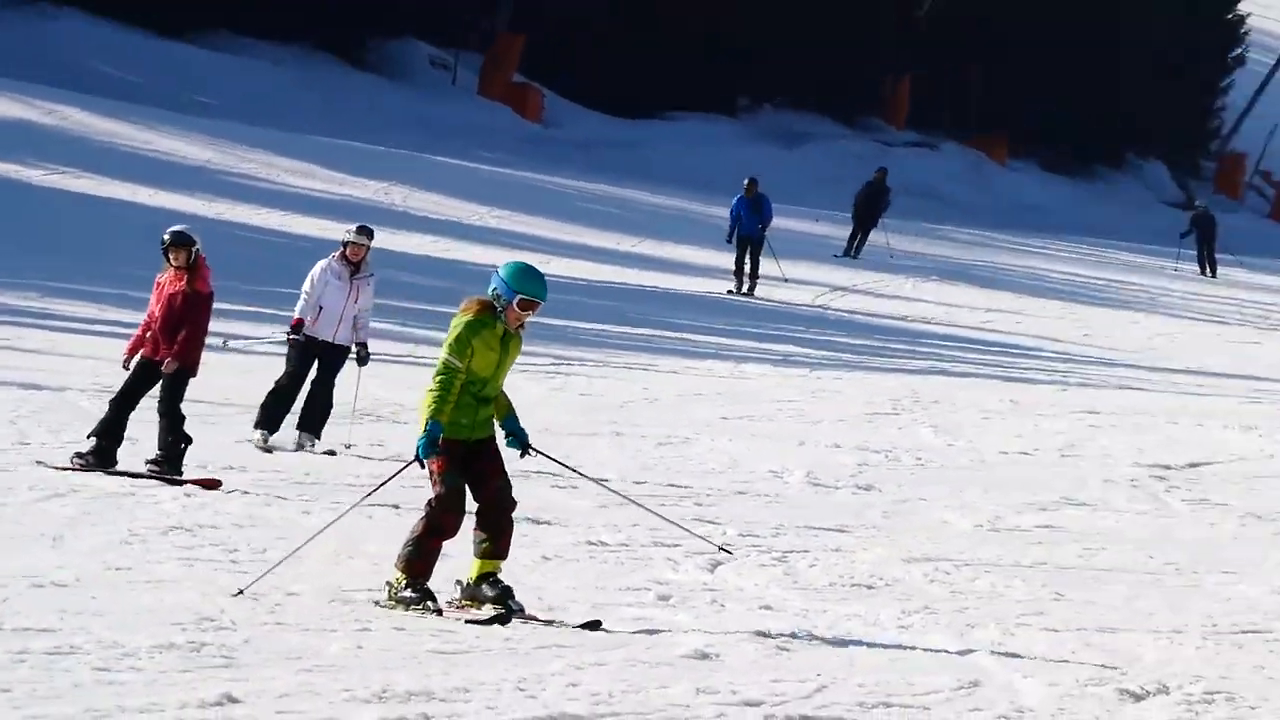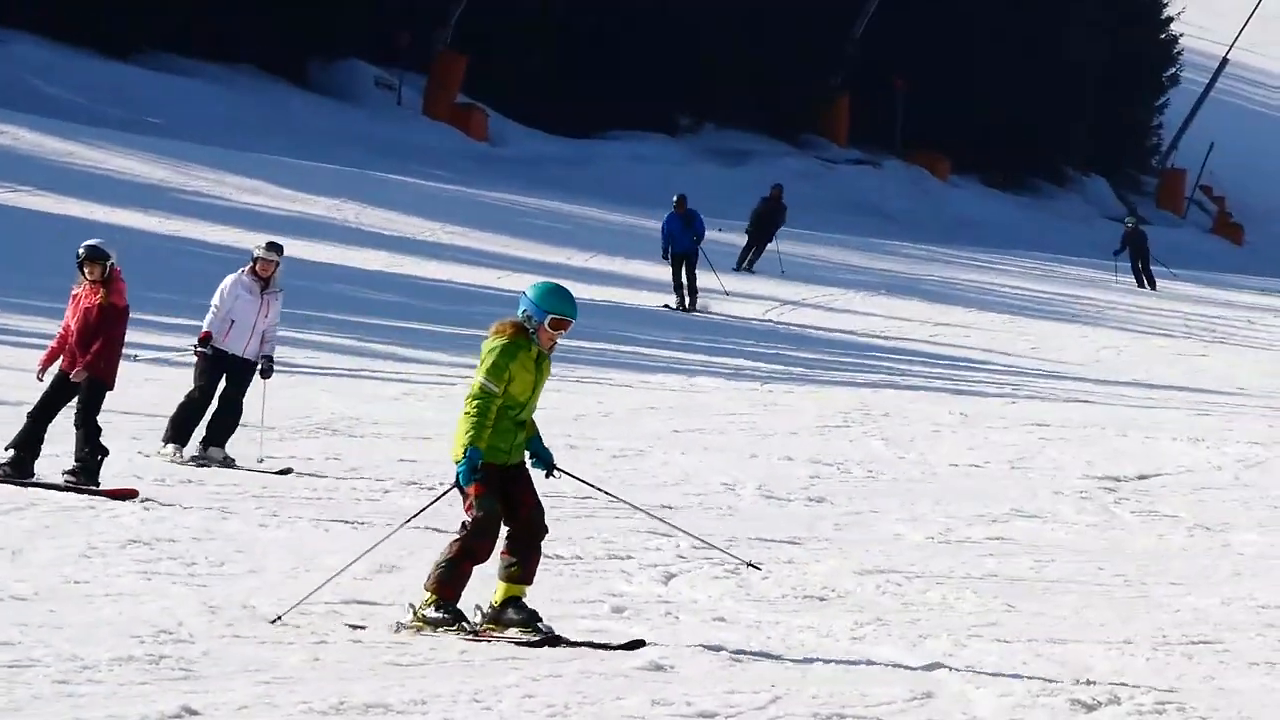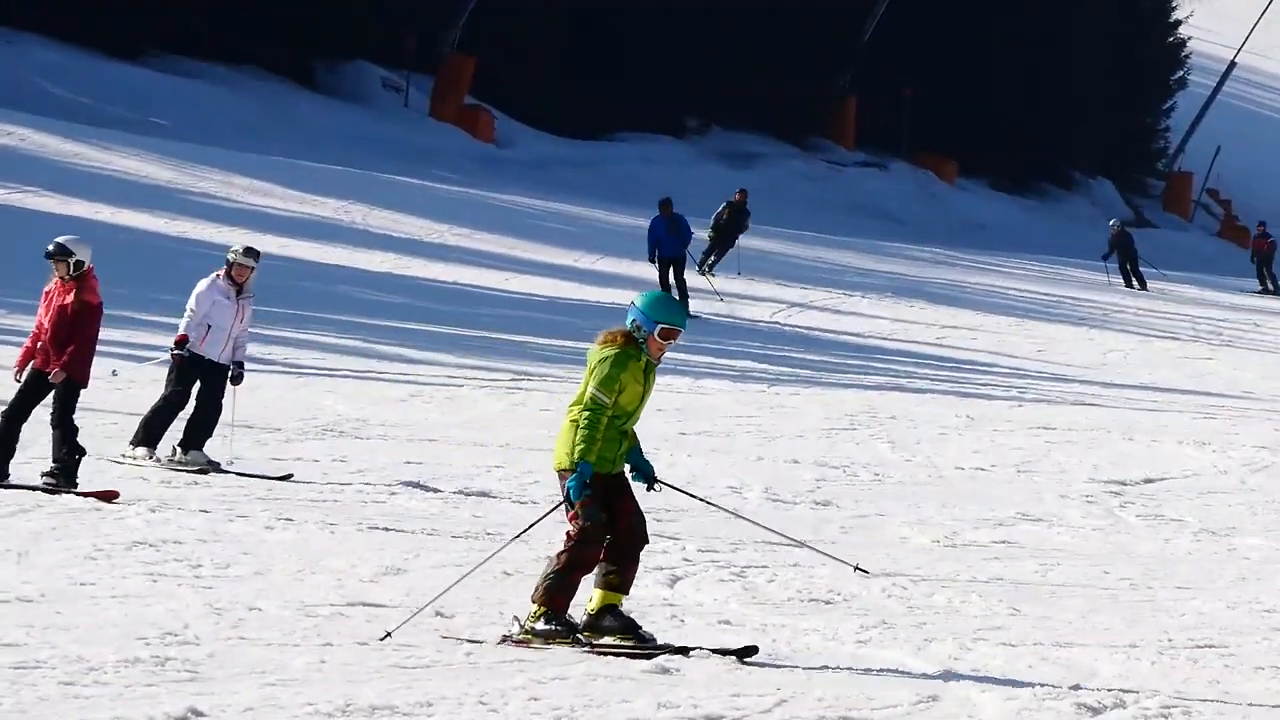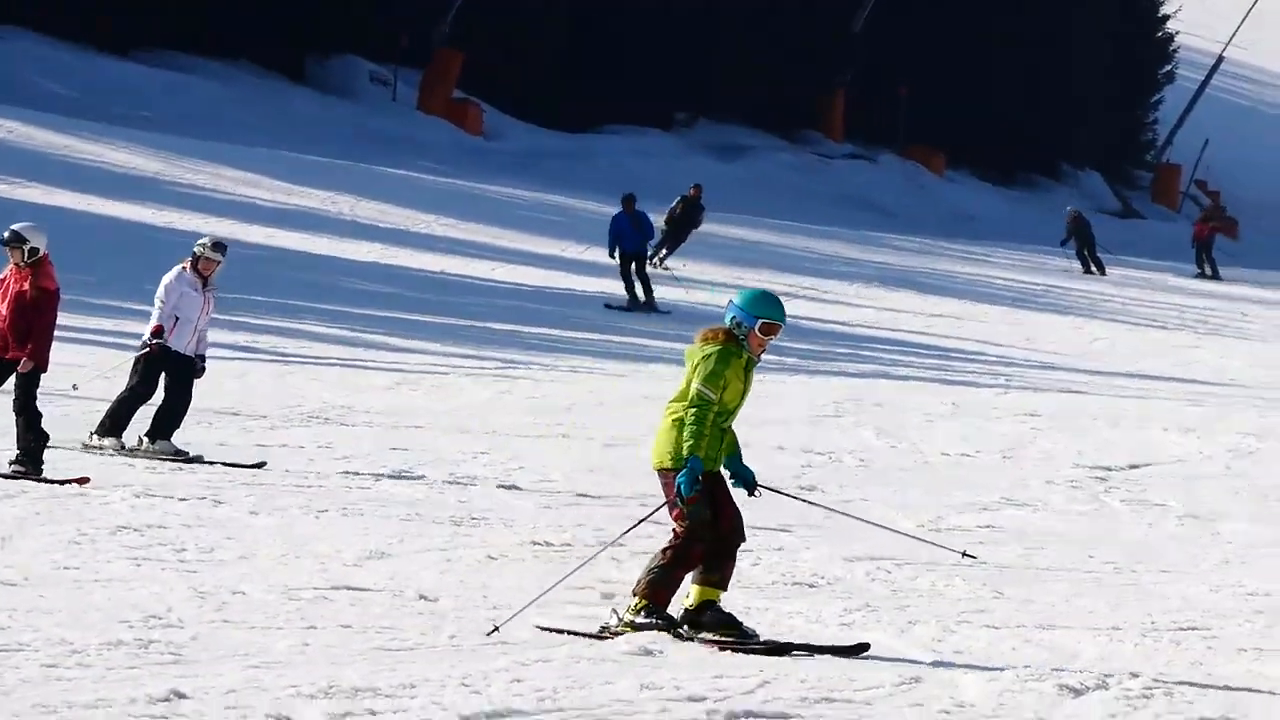
dt=0.2s
person 1, frame 1
left shoulder: (512, 338)
right shoulder: (469, 327)
right elbow: (445, 380)
left wrist: (509, 422)
right wrist: (433, 428)
left hip: (480, 430)
right hip: (445, 430)
left knee: (498, 500)
right knee: (448, 503)
left ankle: (484, 579)
right ankle: (407, 580)
person 1, frame 2
left shoulder: (540, 357)
right shoulder: (505, 350)
right elbow: (483, 403)
left wrist: (534, 443)
right wrist: (472, 454)
left hip: (508, 455)
right hip: (479, 452)
left knee: (531, 523)
right knee: (483, 526)
left ankle: (507, 603)
right ankle: (435, 601)
person 1, frame 3
left shoulder: (644, 365)
right shoulder: (615, 360)
right elbow: (592, 415)
left wrist: (635, 455)
right wrist: (583, 467)
left hip: (607, 463)
right hip: (581, 460)
left knee: (630, 531)
right knee: (588, 535)
left ankle: (604, 611)
right ankle: (543, 614)
person 1, frame 4
left shoulder: (740, 362)
right shoulder: (718, 356)
right elbow: (698, 411)
left wrist: (734, 461)
right wrist: (692, 463)
left hip: (702, 461)
right hip: (680, 457)
left knee: (729, 528)
right knee: (693, 532)
left ankle: (703, 607)
right ankle: (644, 608)
person 2, frame 1
left shoulder: (198, 287)
right shoulder: (163, 280)
left elbow: (194, 328)
right elbow: (151, 318)
left wrist: (176, 355)
right wrist: (133, 347)
left hip: (180, 358)
right hip: (153, 353)
left knee: (168, 407)
right knee: (123, 399)
left ankle: (168, 458)
right ankle: (102, 450)
person 2, frame 2
left shoulder: (114, 301)
right shoulder: (79, 293)
left elbow: (108, 341)
right elbow: (66, 330)
left wrist: (87, 365)
right wrist: (47, 359)
left hip: (97, 371)
right hip: (71, 366)
left knee: (85, 419)
right knee: (41, 412)
left ankle: (85, 469)
right ankle: (20, 461)
person 2, frame 3
left shoulder: (87, 298)
right shoulder: (51, 290)
left elbow: (84, 340)
right elbow: (39, 328)
left wrist: (65, 366)
right wrist: (23, 359)
left hip: (69, 370)
right hip: (42, 364)
left knee: (61, 419)
left ankle: (64, 471)
person 2, frame 4
left shoulder: (44, 284)
left elbow: (44, 325)
left wrist: (32, 356)
left hip: (27, 355)
left knee: (24, 406)
left ankle: (28, 458)
person 3, frame 1
left shoulder: (367, 279)
right shoulder: (326, 267)
left elbow: (364, 314)
right elbow: (307, 297)
left wrist: (362, 344)
right wrist: (297, 325)
left hip: (339, 344)
right hip: (310, 335)
left knee: (323, 389)
right knee: (290, 381)
left ankle: (307, 435)
right ankle: (263, 429)
person 3, frame 2
left shoulder: (275, 294)
right shoulder: (236, 281)
left elbow: (271, 329)
right elbow: (216, 310)
left wrist: (268, 358)
right wrist: (205, 338)
left hip: (247, 358)
right hip: (218, 349)
left knee: (232, 402)
right knee: (201, 395)
left ankle: (212, 447)
right ankle: (172, 443)
person 3, frame 3
left shoulder: (246, 299)
right shoulder: (210, 285)
left elbow: (242, 335)
right elbow: (192, 315)
left wrist: (238, 364)
right wrist: (181, 342)
left hip: (220, 362)
right hip: (192, 353)
left knee: (211, 407)
right knee: (174, 399)
left ankle: (190, 450)
right ankle: (141, 445)
person 3, frame 4
left shoulder: (209, 292)
right shoulder: (177, 278)
right elbow: (161, 307)
left wrist: (200, 357)
right wrist: (157, 333)
left hip: (186, 354)
right hip: (159, 345)
left knee: (180, 397)
right knee: (139, 390)
left ankle: (157, 440)
right ankle: (104, 435)
